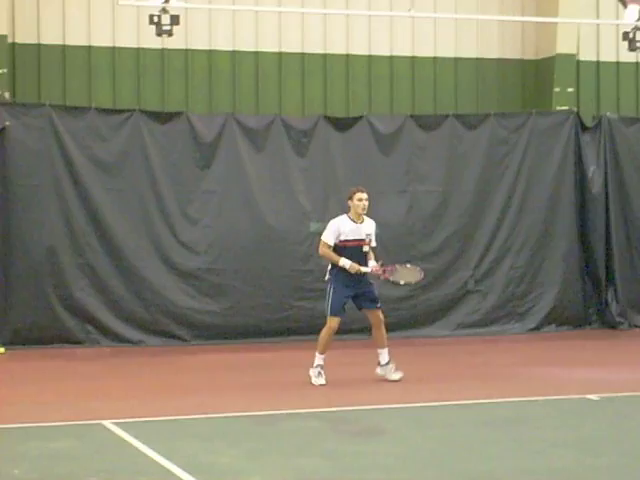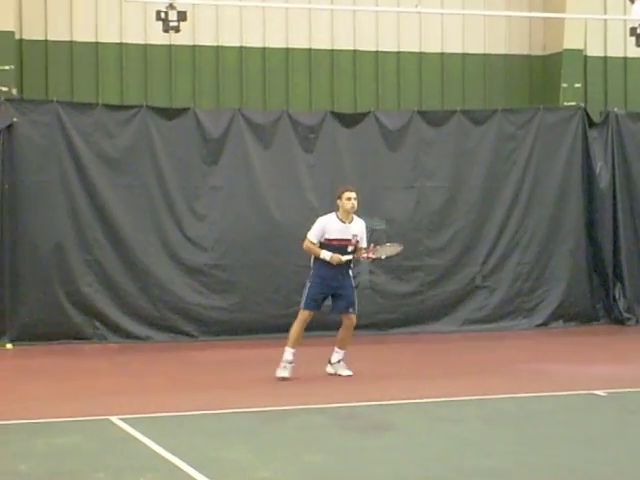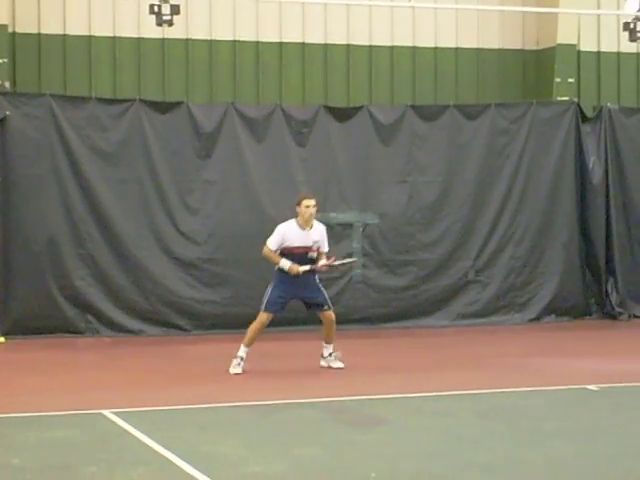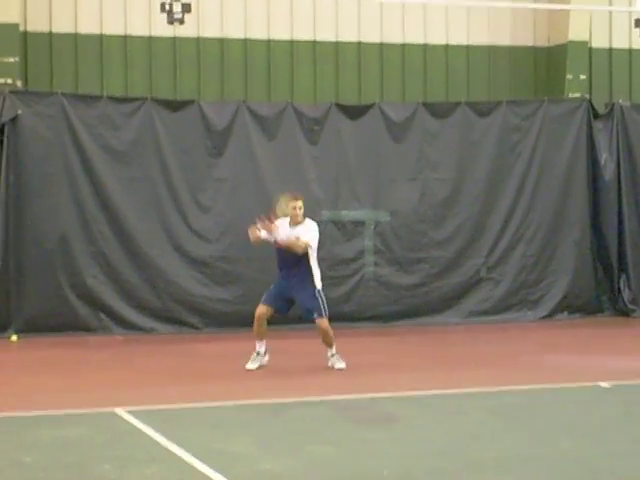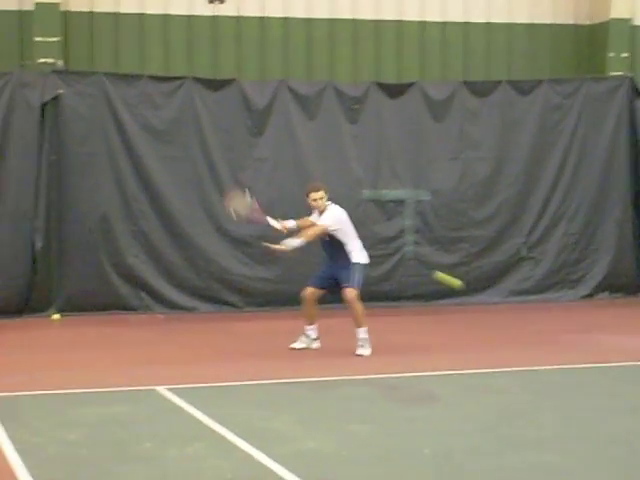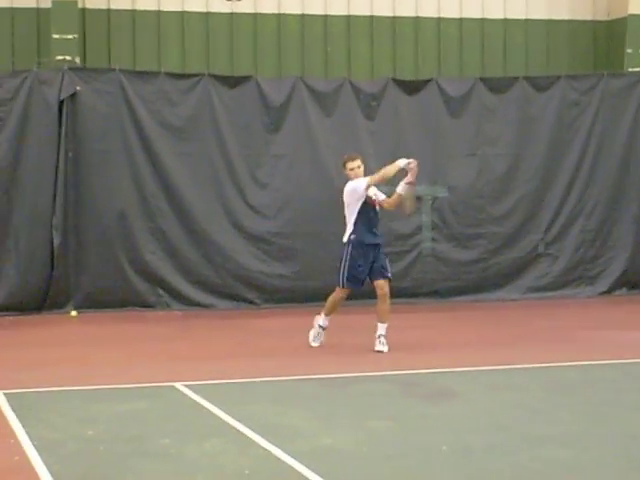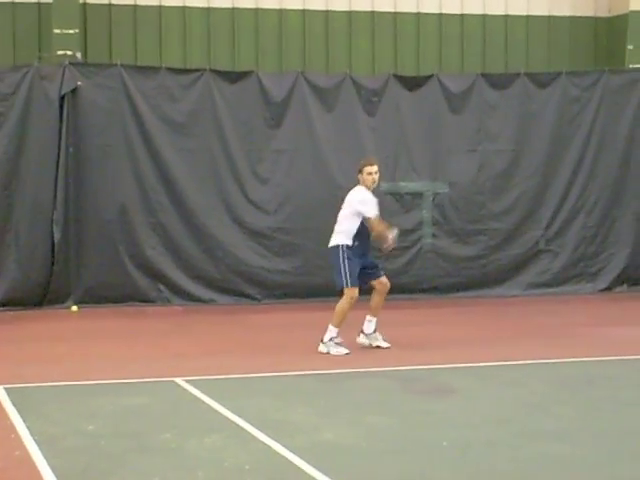
dt=0.4s
person 1, frame 1
left shoulder: (370, 224)
right shoulder: (337, 224)
right elbow: (322, 249)
left wrist: (373, 265)
right wrist: (344, 263)
left hip: (361, 279)
right hip: (338, 280)
left knee: (378, 319)
right knee: (333, 324)
left ankle: (384, 364)
right ankle: (317, 367)
person 1, frame 2
left shoulder: (360, 224)
right shoulder: (324, 221)
left elbow: (360, 251)
right elbow: (307, 245)
left wrist: (365, 256)
right wrist: (327, 256)
left hip: (344, 278)
right hip: (320, 276)
left knee: (350, 321)
right knee: (303, 317)
left ankle: (335, 362)
right ankle: (287, 361)
person 1, frame 3
left shoulder: (321, 229)
right shoulder: (284, 229)
left elbow: (322, 255)
right elbow: (267, 252)
left wrist: (323, 263)
right wrist: (286, 265)
left hip: (309, 281)
right hip: (283, 280)
left knee: (329, 318)
right knee: (262, 319)
left ankle: (327, 356)
right ankle: (239, 358)
person 1, frame 4
left shoulder: (311, 227)
right shoulder: (281, 224)
left elbow: (299, 248)
right elbow: (255, 239)
left wrist: (277, 234)
right wrist: (258, 232)
left hip: (308, 283)
right hip: (284, 281)
left knee: (323, 325)
right knee: (260, 313)
left ankle: (333, 355)
right ankle: (260, 354)
person 1, frame 5
left shoulder: (333, 212)
right shoulder: (319, 213)
left elbow: (316, 231)
right elbow: (312, 222)
left wrist: (290, 242)
right wrist: (291, 225)
left hip: (353, 260)
right hip: (333, 262)
left knee: (350, 296)
right knee: (308, 296)
left ankle: (363, 340)
right ankle: (310, 337)
person 1, frame 6
left shoulder: (369, 188)
right shoulder: (352, 188)
left elbow: (390, 205)
right elbow: (381, 176)
left wrist: (405, 185)
right wrist: (400, 163)
left hip: (375, 245)
right hip: (355, 246)
left knee: (383, 291)
right knee: (342, 293)
left ankle: (380, 336)
right ankle: (321, 323)
person 1, frame 7
left shoulder: (363, 195)
right shoulder: (365, 197)
right elbow: (378, 228)
left wrist: (383, 234)
right wrist: (390, 235)
left hip: (358, 250)
right hip: (343, 249)
left knee: (383, 285)
right knee: (351, 295)
left ankle: (368, 333)
right ankle: (328, 340)
